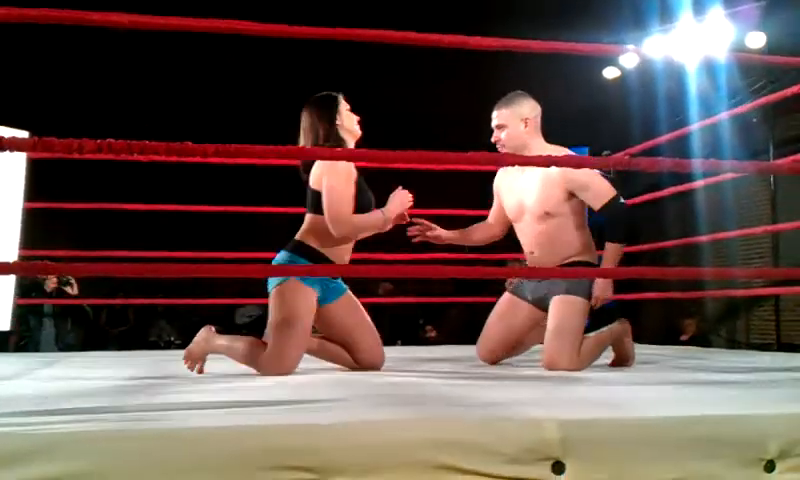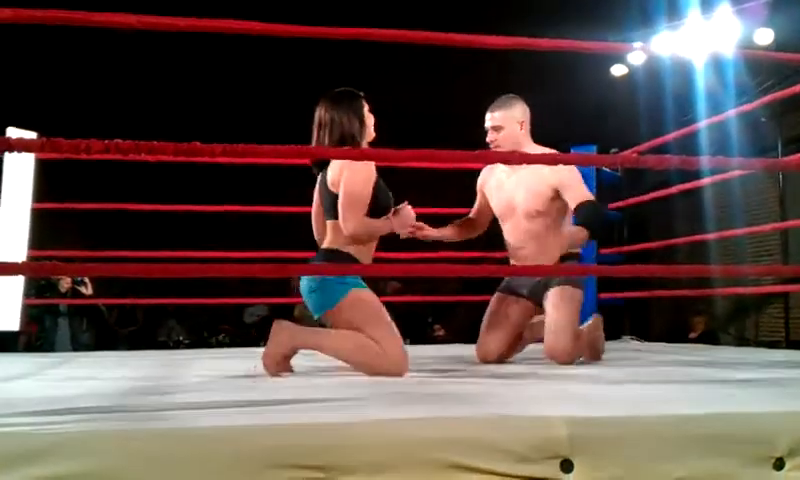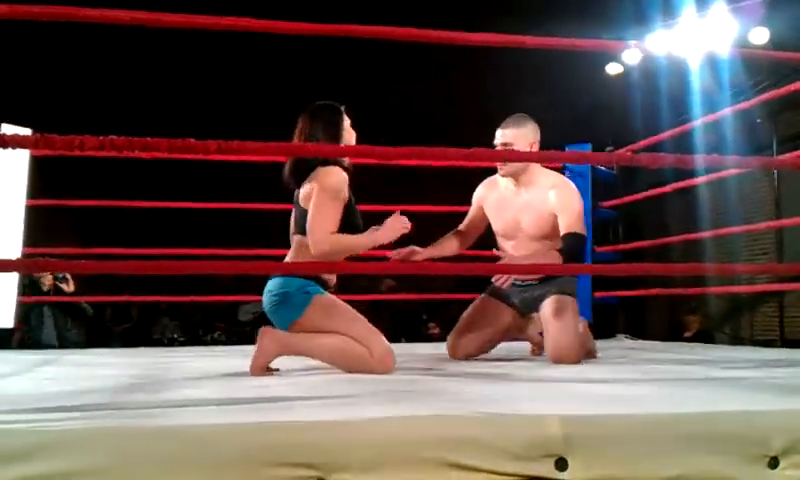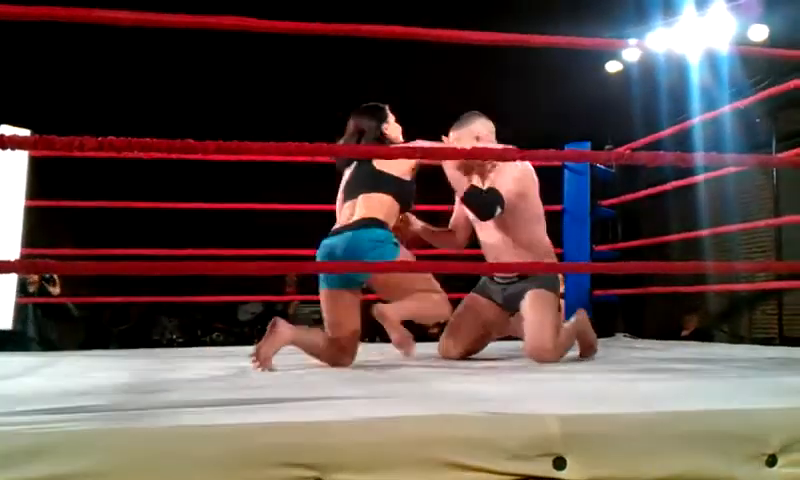
dt=0.5s
person 1, frame 1
left shoulder: (338, 165)
right shoulder: (338, 159)
right elbow: (342, 228)
left wrist: (382, 223)
right wrist: (387, 210)
left hip: (327, 279)
left knee: (372, 359)
right knee: (279, 364)
left ankle: (289, 338)
right ankle: (214, 340)
person 1, frame 2
left shoulder: (332, 164)
right shoulder: (357, 158)
right elbow: (353, 226)
left wrist: (387, 222)
right wrist: (394, 223)
left hip: (328, 276)
right hip: (335, 277)
left knee: (388, 354)
right knee: (394, 361)
left ankle: (299, 336)
right ankle: (296, 336)
person 1, frame 3
left shoulder: (313, 177)
right shoulder: (332, 176)
right elbow: (321, 246)
left wrist: (371, 237)
right wrist: (379, 236)
left hip: (289, 290)
right hip: (297, 291)
left knee: (369, 349)
right knee: (381, 359)
left ankle: (283, 337)
right ankle: (282, 341)
person 1, frame 4
left shoulder: (353, 166)
left hip: (332, 249)
right hip: (369, 242)
left knee: (339, 355)
right knee: (438, 306)
left ankle: (286, 332)
right ankle: (392, 311)
person 2, frame 1
left shoulder: (565, 166)
right shoulder: (504, 177)
left elbow: (617, 214)
right elbow: (494, 227)
left wrist: (605, 276)
right wrist: (446, 236)
left hip: (572, 274)
right hip: (532, 279)
left knee: (558, 362)
right knee: (487, 353)
left ankle: (616, 332)
right ankle: (552, 328)
person 2, frame 2
left shoulder: (556, 168)
right shoulder: (489, 176)
left elbow: (593, 218)
right elbow: (475, 223)
left wrist: (557, 247)
right wrist: (434, 233)
right hip: (518, 276)
left knee: (561, 353)
right knee: (488, 353)
left ankle: (591, 329)
right ankle: (542, 327)
person 2, frame 3
left shoulder: (561, 191)
right shoulder: (487, 190)
left elbow: (575, 252)
right elbow: (464, 235)
left wrist: (525, 261)
right wrist: (424, 253)
left hip: (552, 283)
right hip: (508, 286)
left knee: (563, 354)
right knee: (457, 349)
left ankle: (579, 331)
right ankle: (525, 327)
person 2, frame 4
left shoulder: (516, 170)
right shoulder: (468, 184)
left elbow: (485, 208)
right elbow: (454, 239)
left wrist: (450, 167)
right wrist: (419, 227)
left hip: (535, 276)
right hip: (494, 281)
left knee: (542, 352)
right knee: (450, 351)
left ankle: (577, 325)
right ankle: (513, 323)
